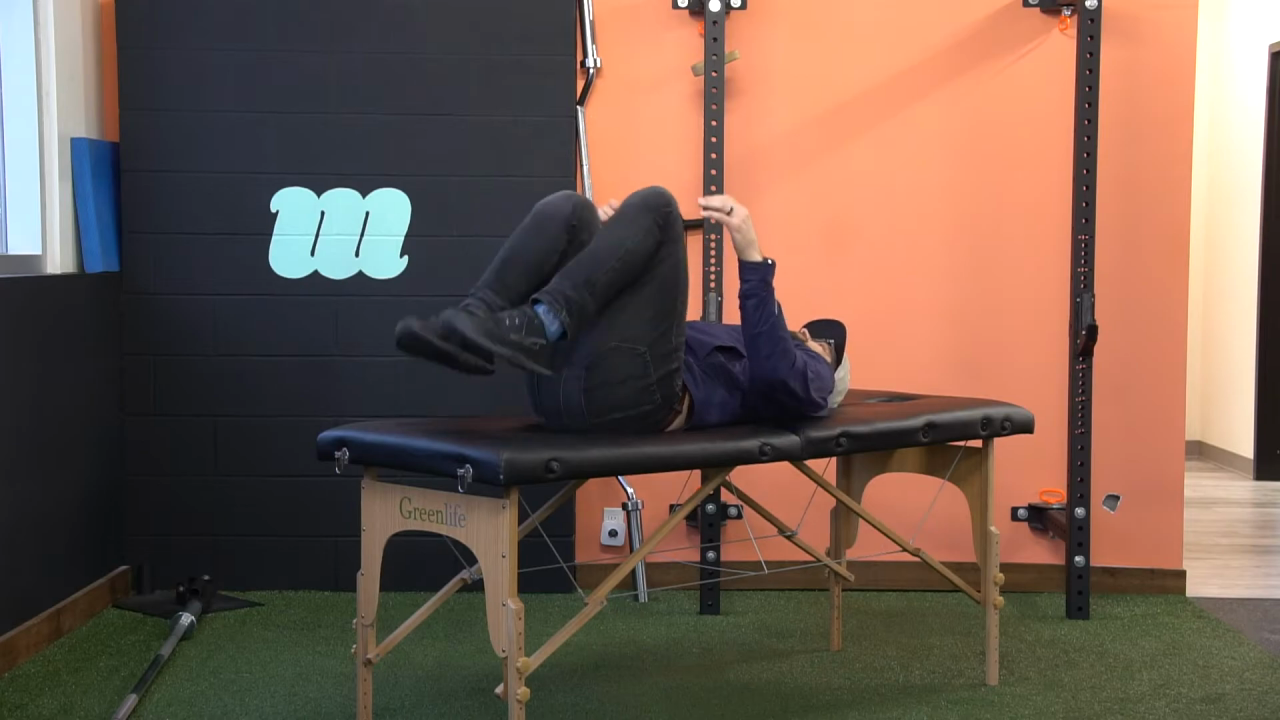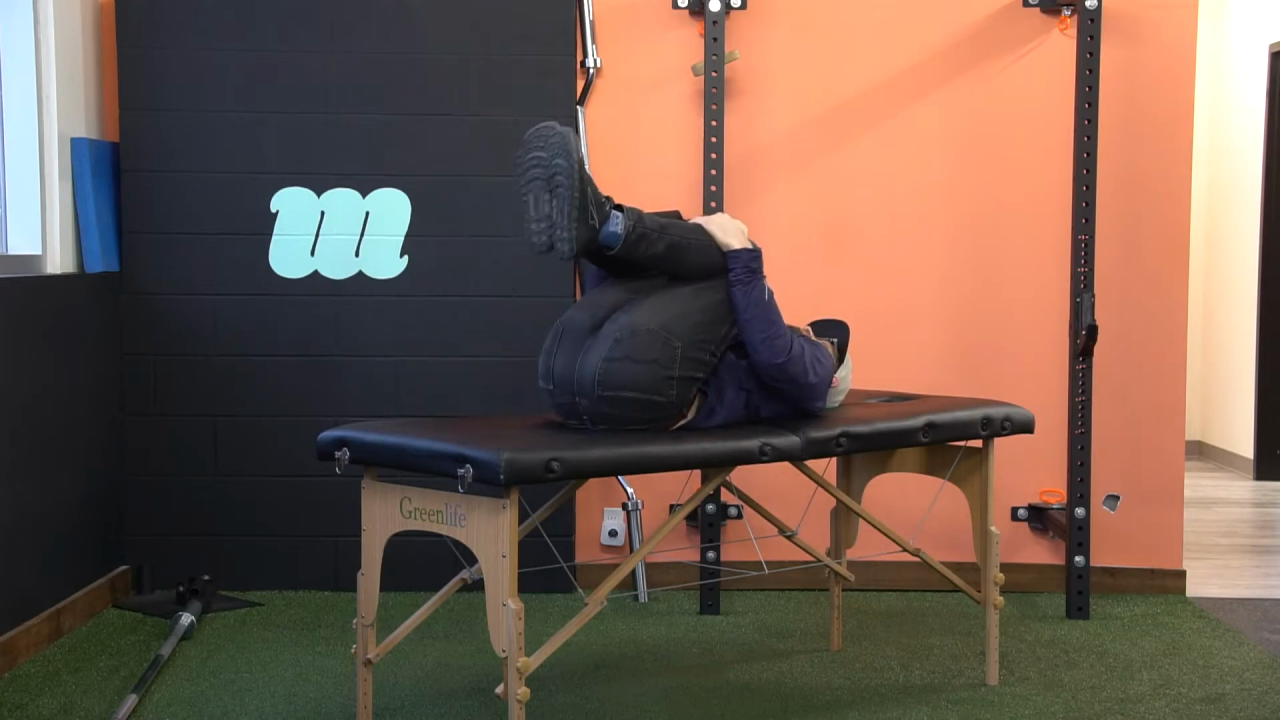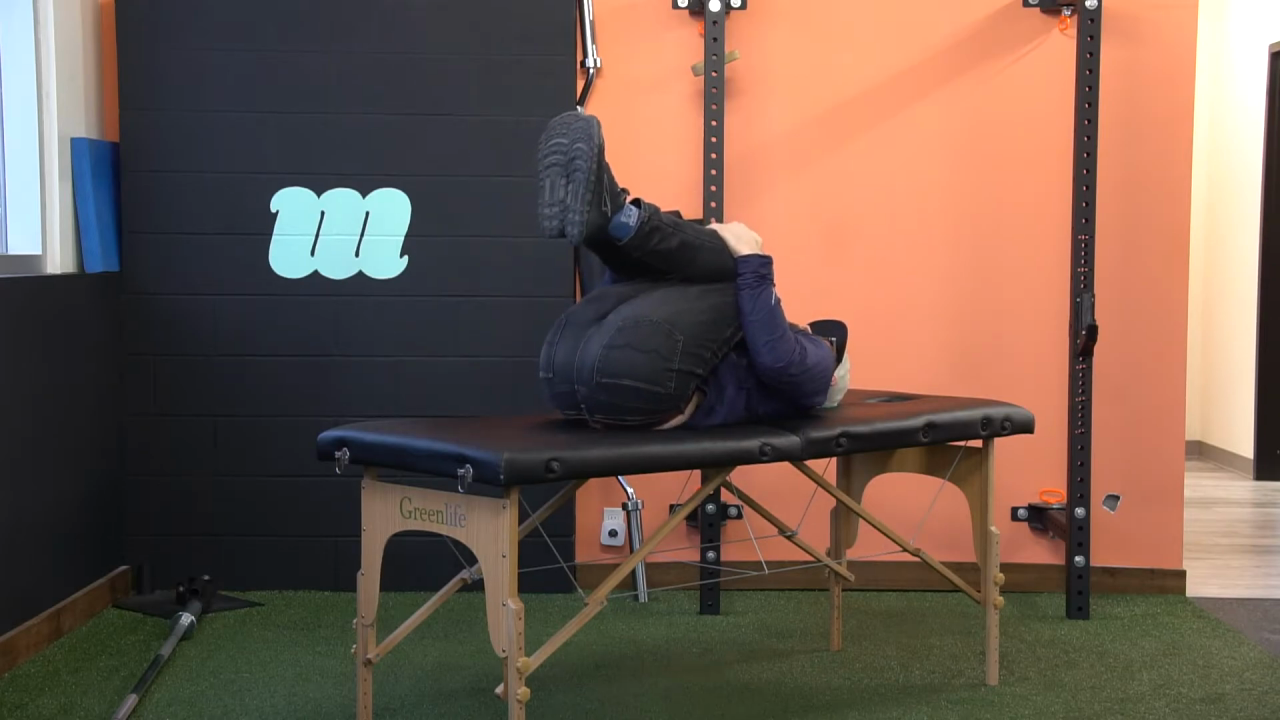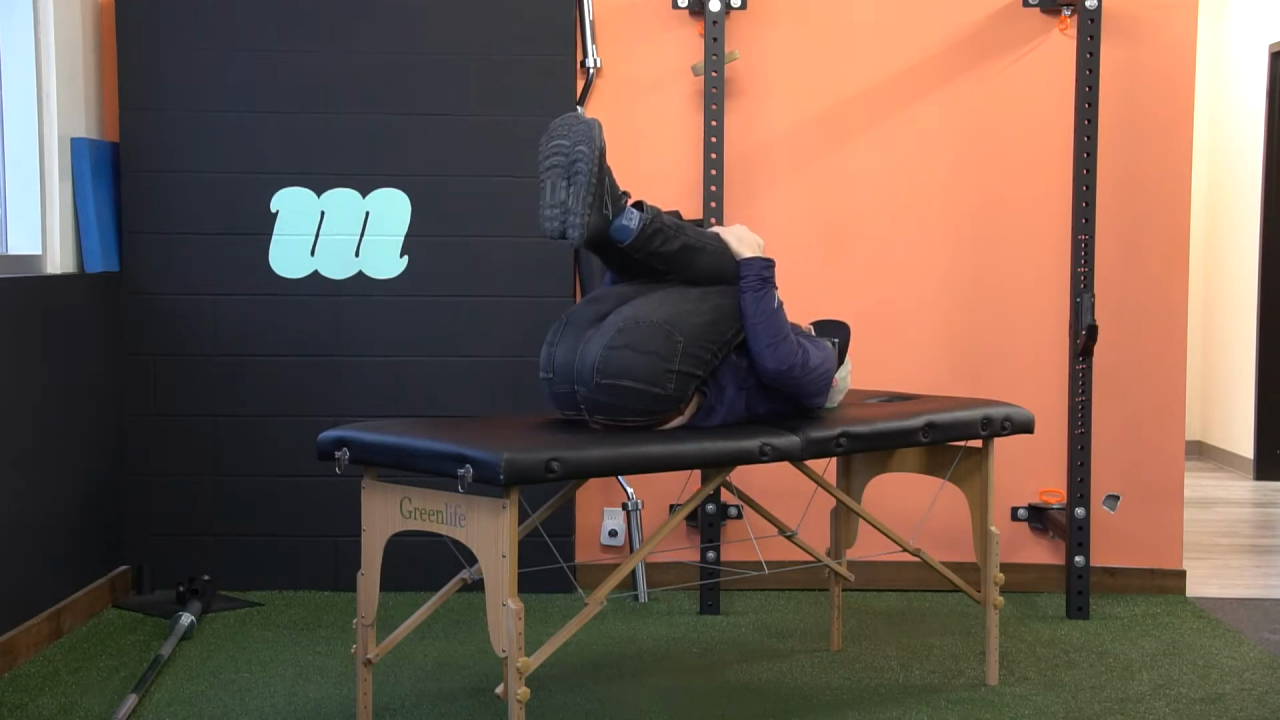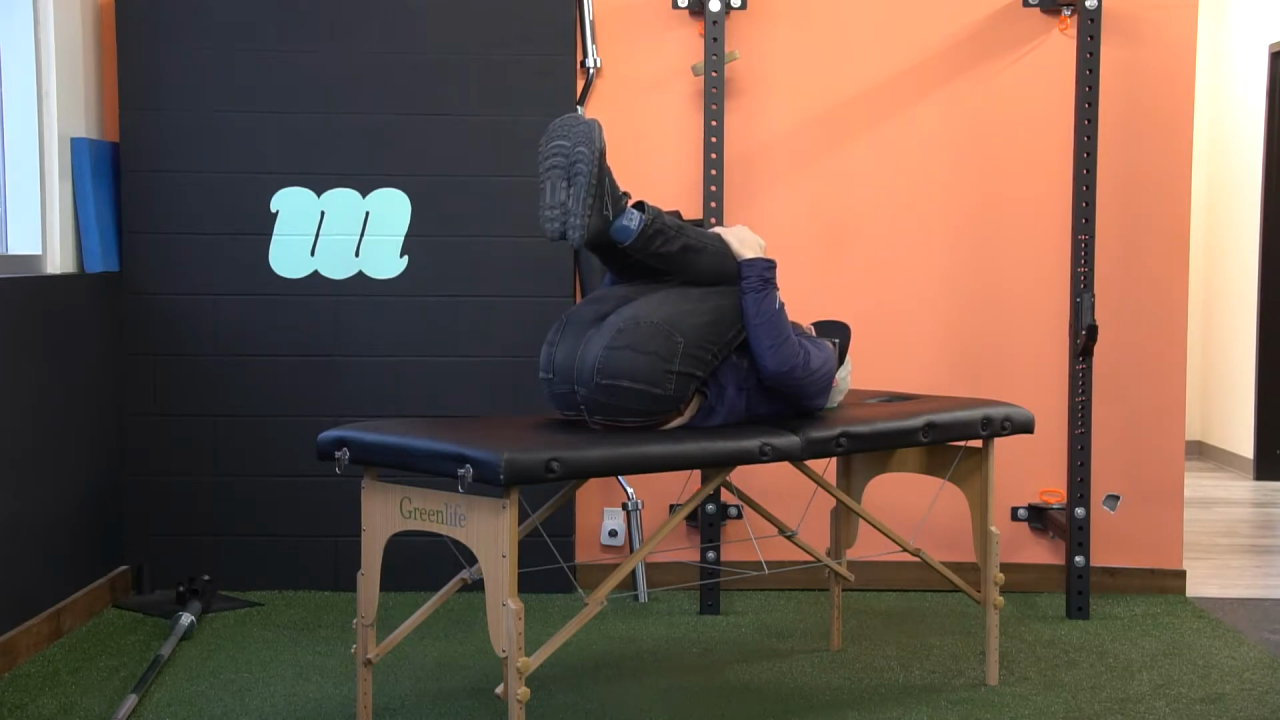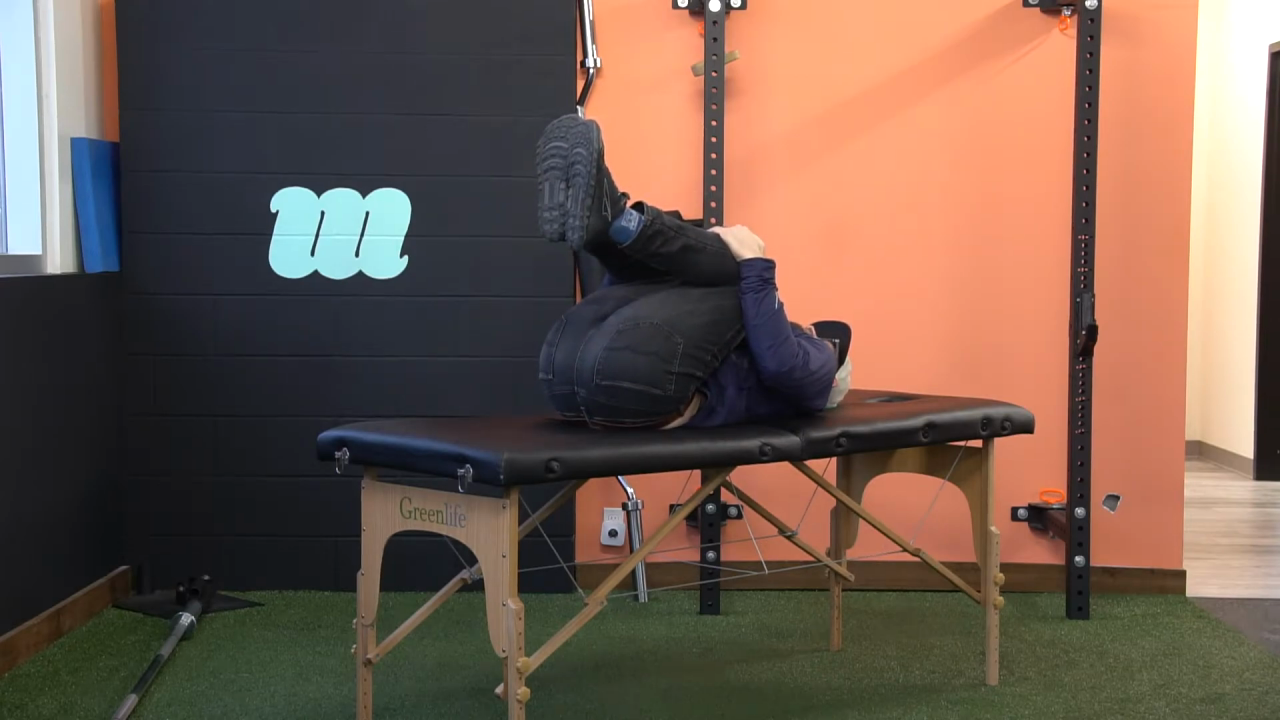
dt=0.7s
person 1, frame 1
left shoulder: (806, 382)
right shoulder: (728, 346)
left elbow: (775, 367)
left wrist: (753, 258)
right wrist: (598, 238)
left hip: (632, 395)
right hip: (565, 384)
left knee: (652, 203)
right knee: (567, 207)
left ankle: (534, 328)
right ankle: (466, 333)
person 1, frame 2
left shoulder: (809, 373)
right shoulder: (733, 343)
left elbow: (773, 354)
left wrist: (742, 253)
left hip: (638, 383)
left ankle: (600, 221)
right ankle: (588, 223)
person 1, frame 3
left shoulder: (813, 364)
right shoulder: (735, 348)
left elbow: (776, 359)
left wrist: (751, 262)
left hip: (640, 379)
left knee: (739, 266)
left ankle: (609, 212)
right ankle: (603, 213)
person 1, frame 4
left shoulder: (816, 362)
right shoulder: (736, 348)
left elbow: (778, 362)
left wrist: (753, 264)
left knee: (739, 269)
left ankle: (613, 215)
right ankle: (603, 218)
person 1, frame 5
left shoulder: (816, 365)
right shoulder: (739, 347)
left elbow: (780, 363)
left wrist: (755, 265)
left hip: (643, 383)
left knee: (741, 270)
left ankle: (612, 215)
right ankle: (604, 215)
person 1, frame 6
left shoulder: (816, 364)
right shoulder: (734, 347)
left elbow: (779, 364)
left wrist: (754, 265)
left knee: (741, 270)
left ankle: (612, 216)
right ankle: (598, 215)
